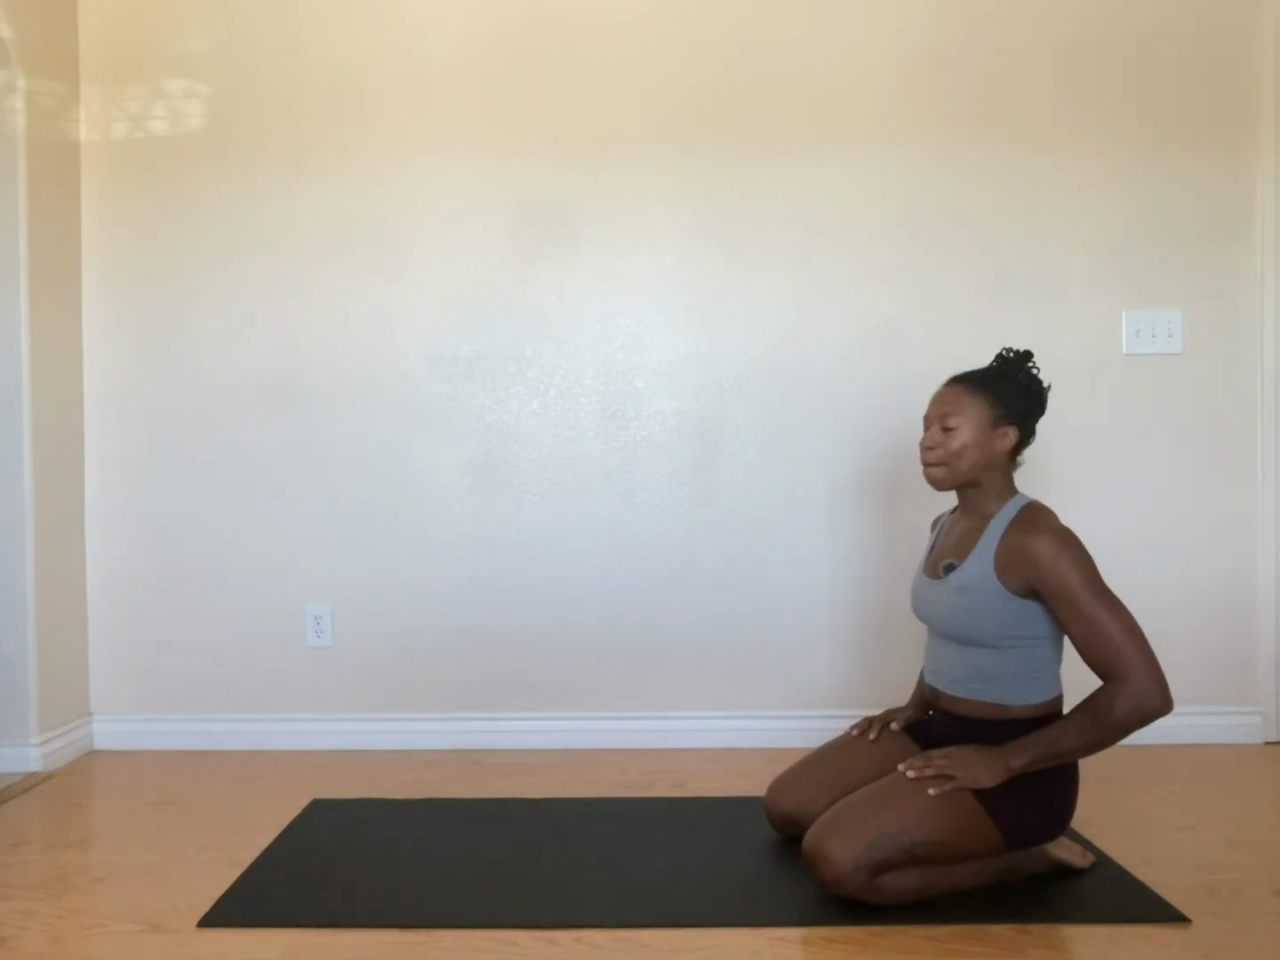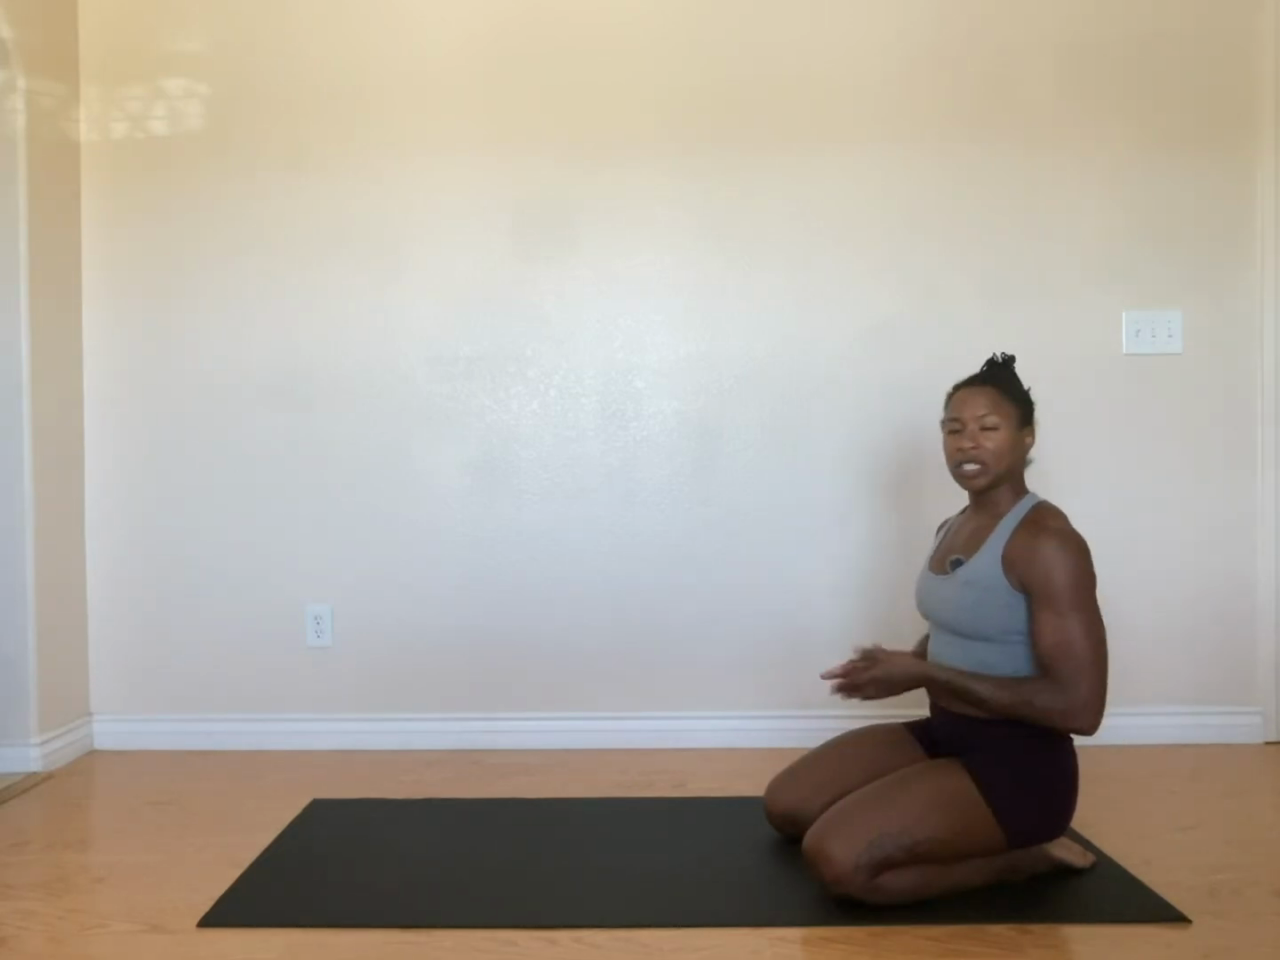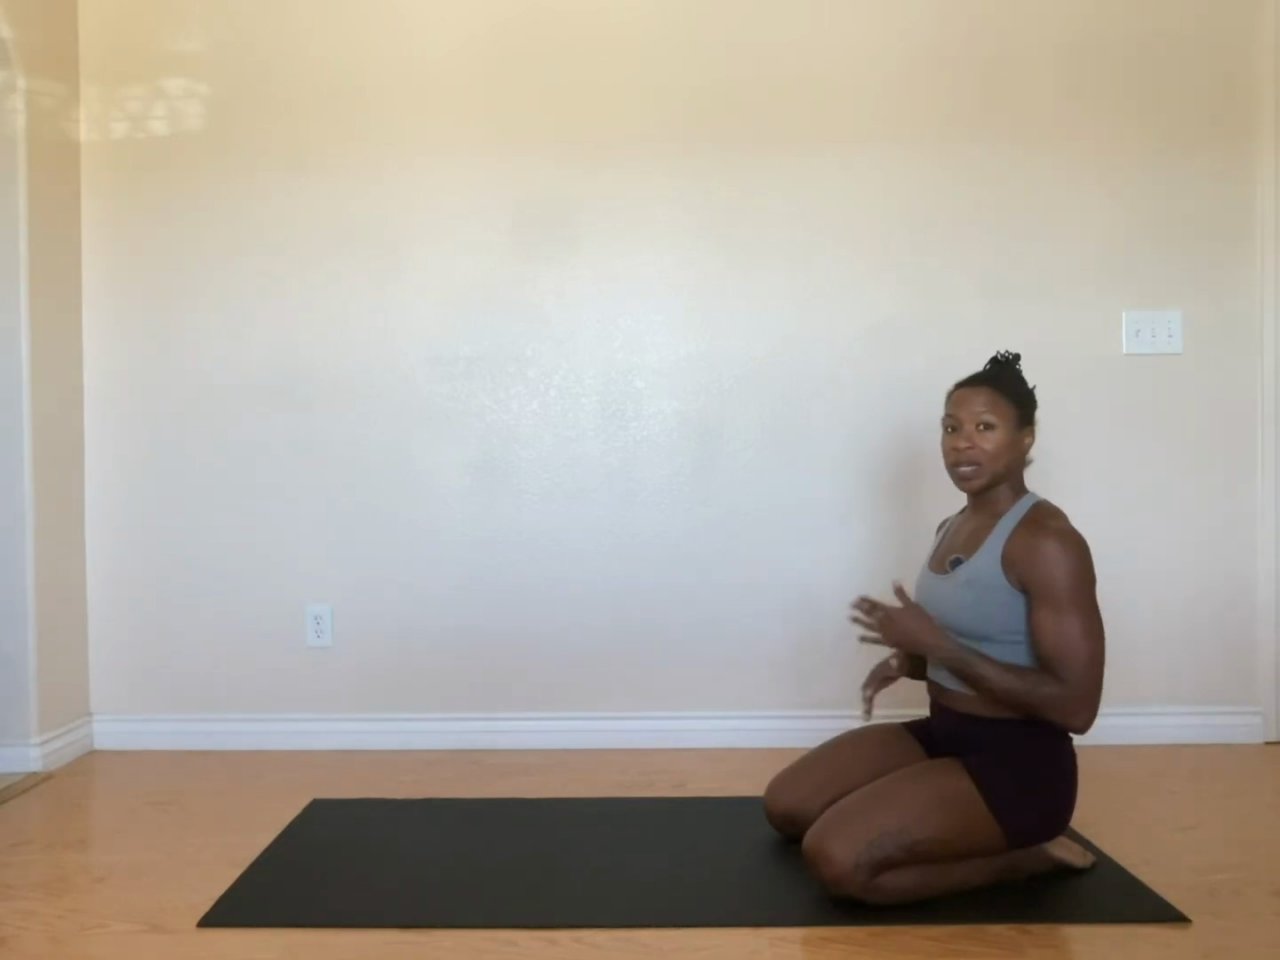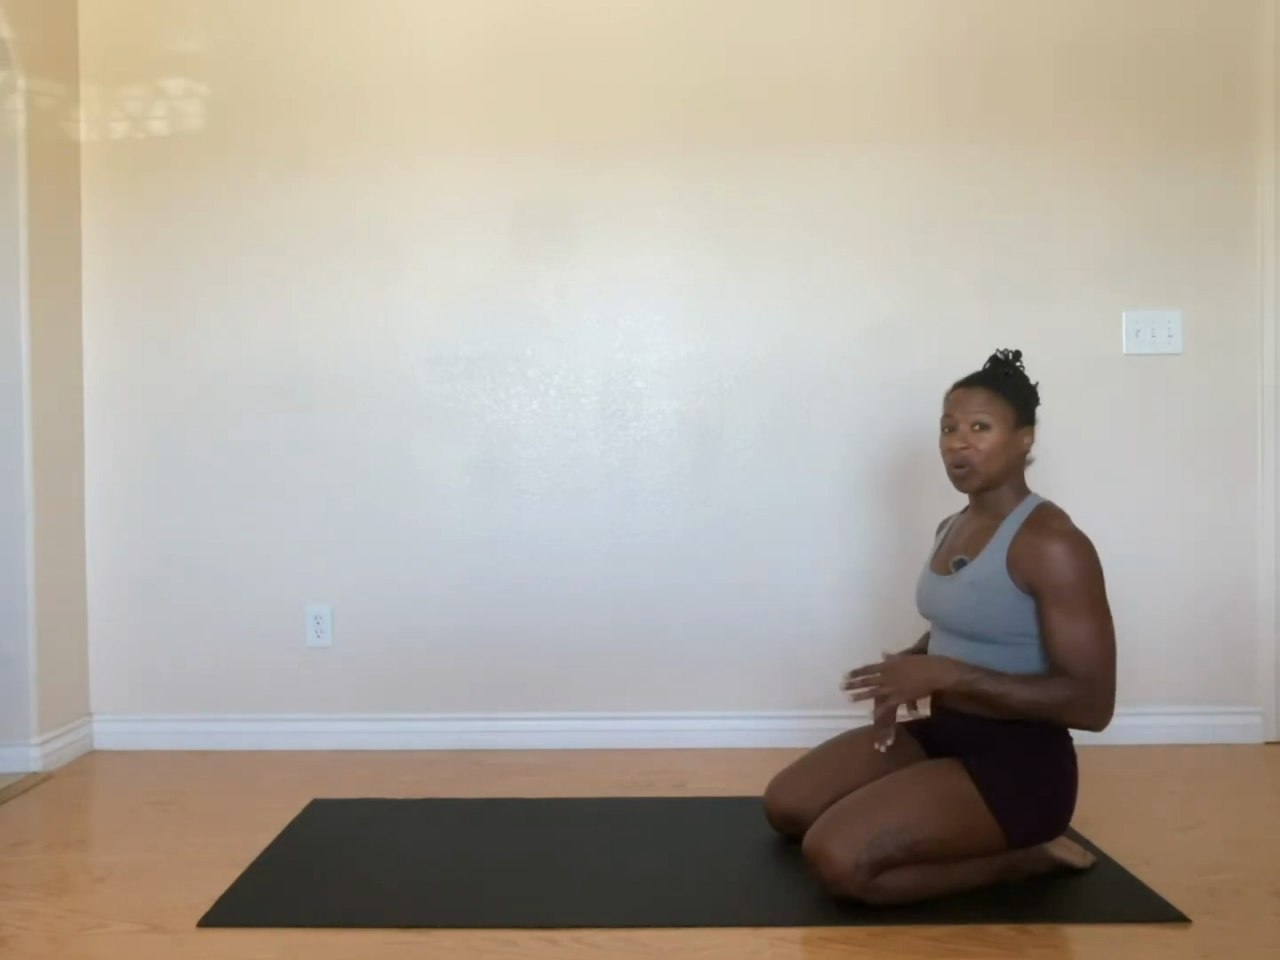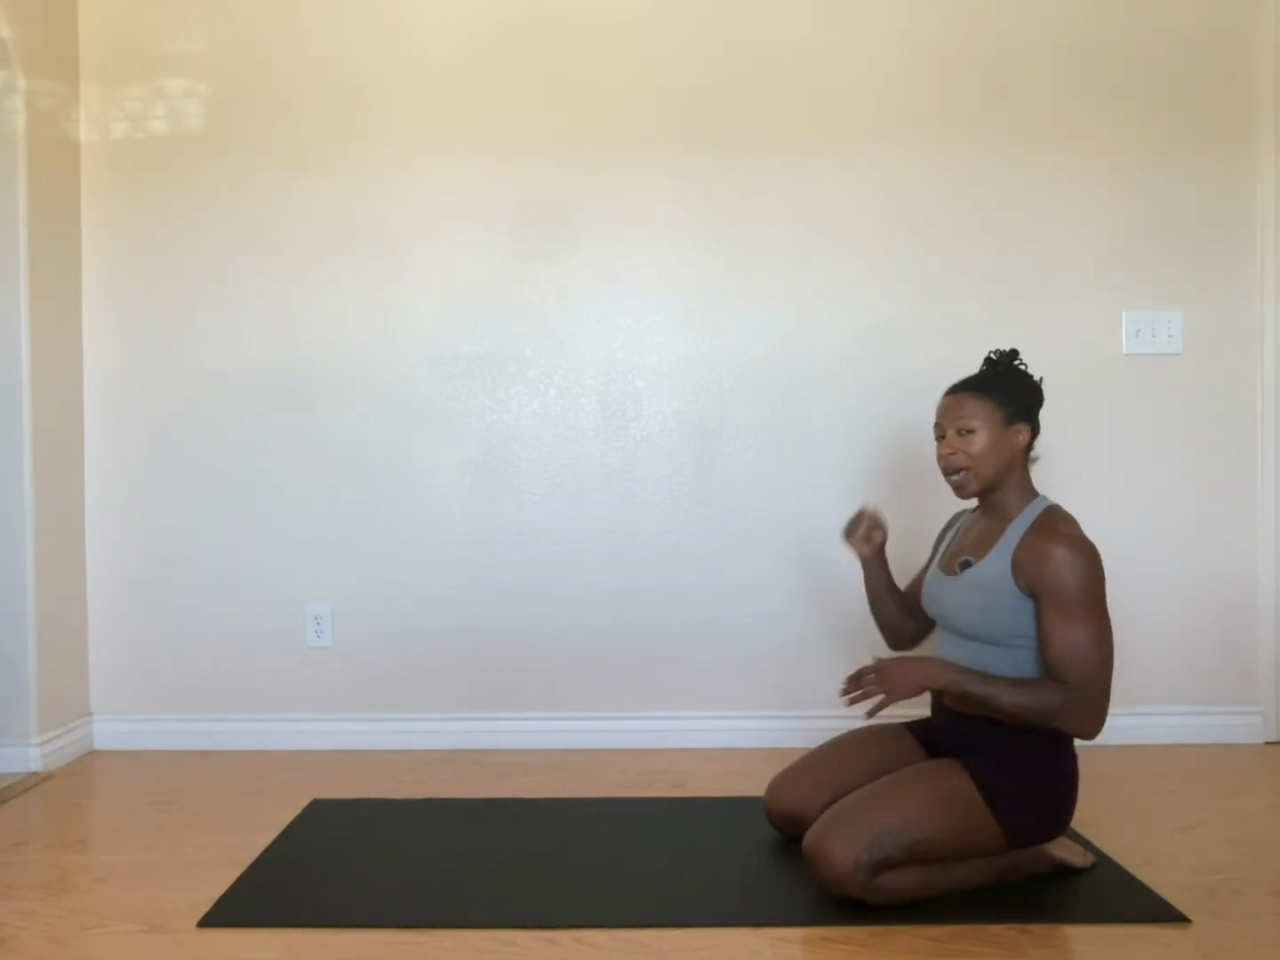
dt=0.5s
person 1, frame 1
left shoulder: (1039, 541)
right shoulder: (948, 527)
left elbow: (1142, 691)
left wrist: (1003, 763)
right wrist: (914, 706)
left hip: (1017, 762)
right hip: (942, 731)
left knee: (838, 857)
right knee: (788, 807)
left ankle: (1034, 856)
right ankle: (983, 837)
person 1, frame 2
left shoulder: (1046, 540)
right shoulder: (954, 529)
left elbow: (1079, 706)
left wrist: (925, 674)
right wrist: (891, 668)
left hip: (1018, 764)
right hip: (942, 734)
left knee: (838, 859)
right knee: (786, 805)
left ankle: (1029, 856)
right ankle: (976, 836)
person 1, frame 3
left shoulder: (1047, 541)
right shoulder: (954, 527)
left elbow: (1076, 705)
left wrist: (933, 644)
right wrist: (904, 658)
left hip: (1018, 763)
right hip: (943, 733)
left knee: (838, 858)
right knee: (786, 804)
left ankle: (1028, 856)
right ankle: (977, 837)
person 1, frame 4
left shoulder: (1051, 543)
right shoulder: (953, 528)
left elbow: (1093, 702)
left wrist: (946, 674)
right wrist: (905, 671)
left hip: (1019, 764)
right hip: (943, 733)
left knee: (838, 859)
right knee: (785, 805)
left ankle: (1029, 856)
right ankle: (981, 835)
person 1, frame 5
left shoulder: (1057, 548)
right shoulder: (959, 529)
left elbow: (1084, 710)
right elbow: (904, 630)
left wrist: (936, 674)
right wrist: (872, 562)
left hip: (1020, 765)
right hip: (945, 733)
left knee: (839, 858)
right knee: (786, 805)
left ankle: (1030, 856)
right ankle: (966, 835)
